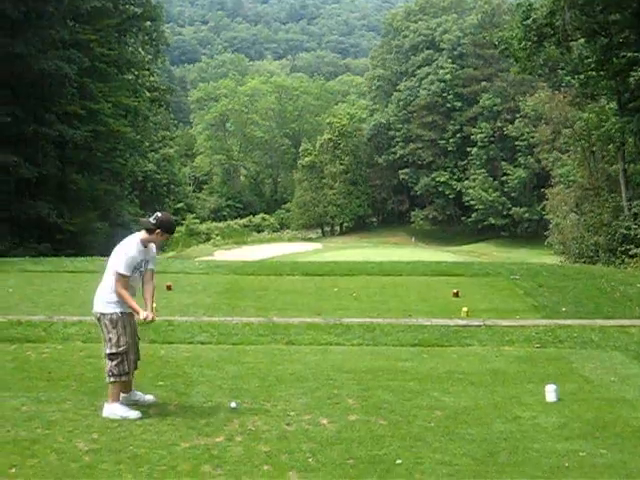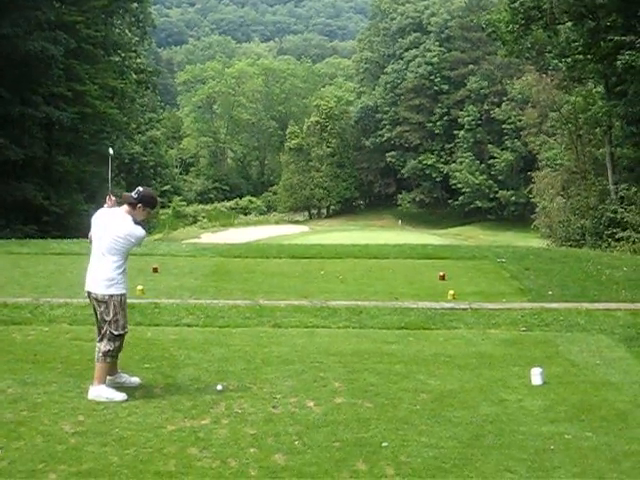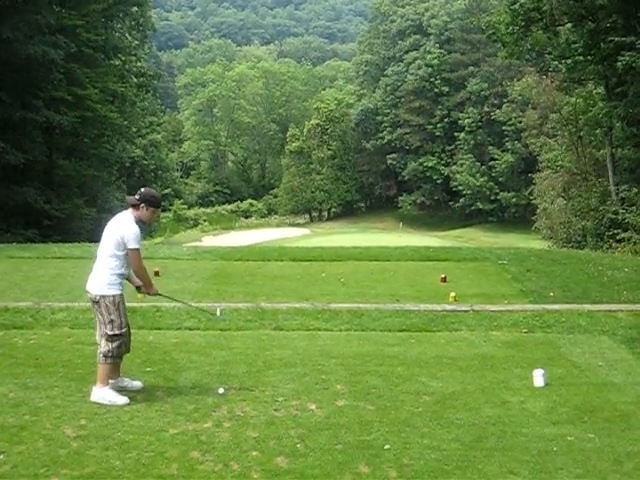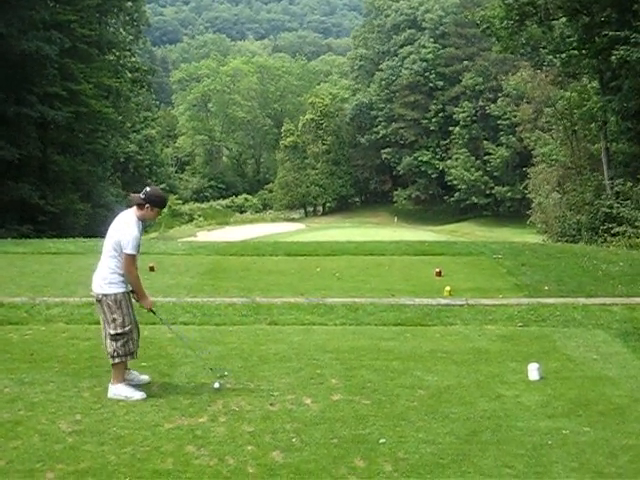
dt=0.7s
person 1, frame 1
left shoulder: (149, 249)
right shoulder: (129, 252)
left elbow: (149, 281)
right elbow: (120, 289)
left wrist: (149, 309)
right wrist: (139, 310)
left hip: (122, 307)
right hip: (110, 307)
left knee: (131, 350)
right knee: (119, 353)
left ankle: (127, 392)
right ankle: (112, 404)
person 1, frame 2
left shoulder: (100, 214)
right shoulder: (137, 233)
right wrist: (115, 209)
left hip: (93, 284)
right hip: (110, 288)
left knee: (112, 333)
right knee: (111, 335)
left ankle: (112, 374)
right ankle: (97, 387)
person 1, frame 3
left shoulder: (121, 219)
right shoulder: (131, 228)
right elbow: (137, 265)
left wrist: (138, 283)
right wrist: (150, 286)
left hip: (106, 286)
right hip: (106, 289)
left knee: (120, 334)
right knee: (112, 337)
left ankle: (114, 378)
right ankle: (100, 388)
person 1, frame 4
left shoulder: (129, 216)
right shoulder: (131, 230)
right elbow: (130, 270)
left wrist: (135, 290)
right wrist: (143, 297)
left hip: (114, 285)
right hip: (111, 288)
left knee: (128, 330)
right knee: (120, 334)
left ankle: (123, 372)
right ankle: (116, 385)
